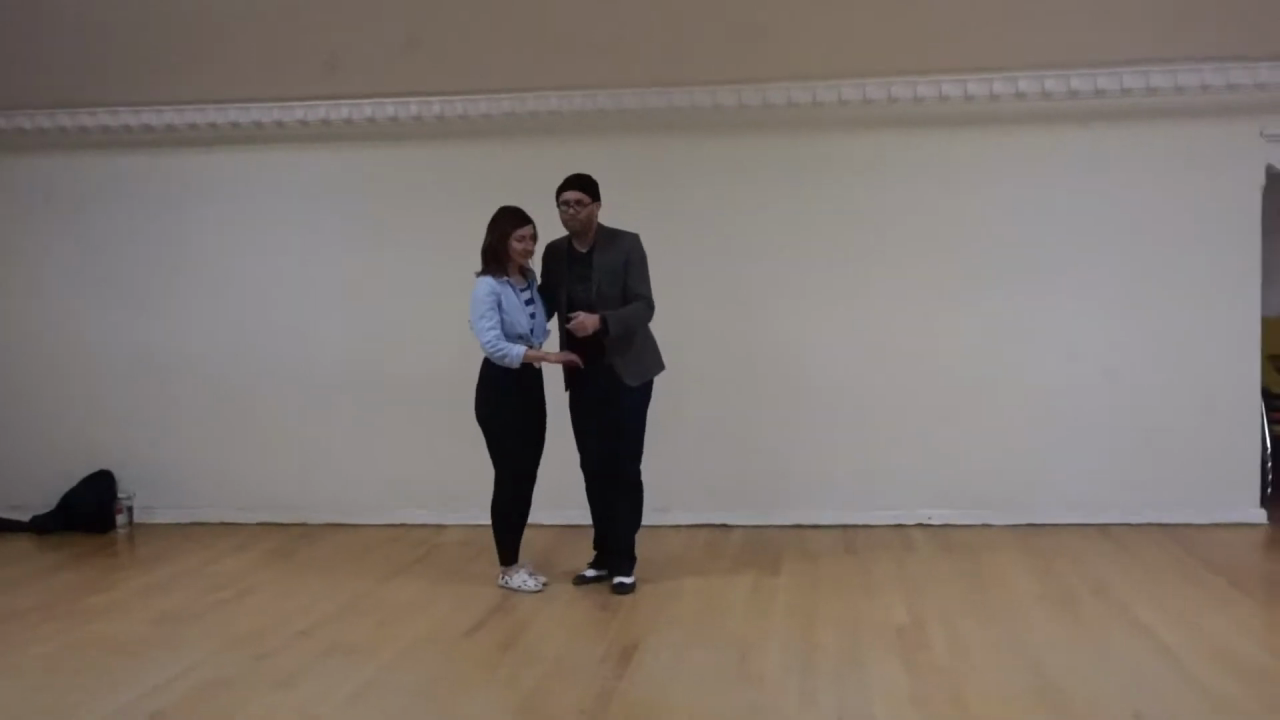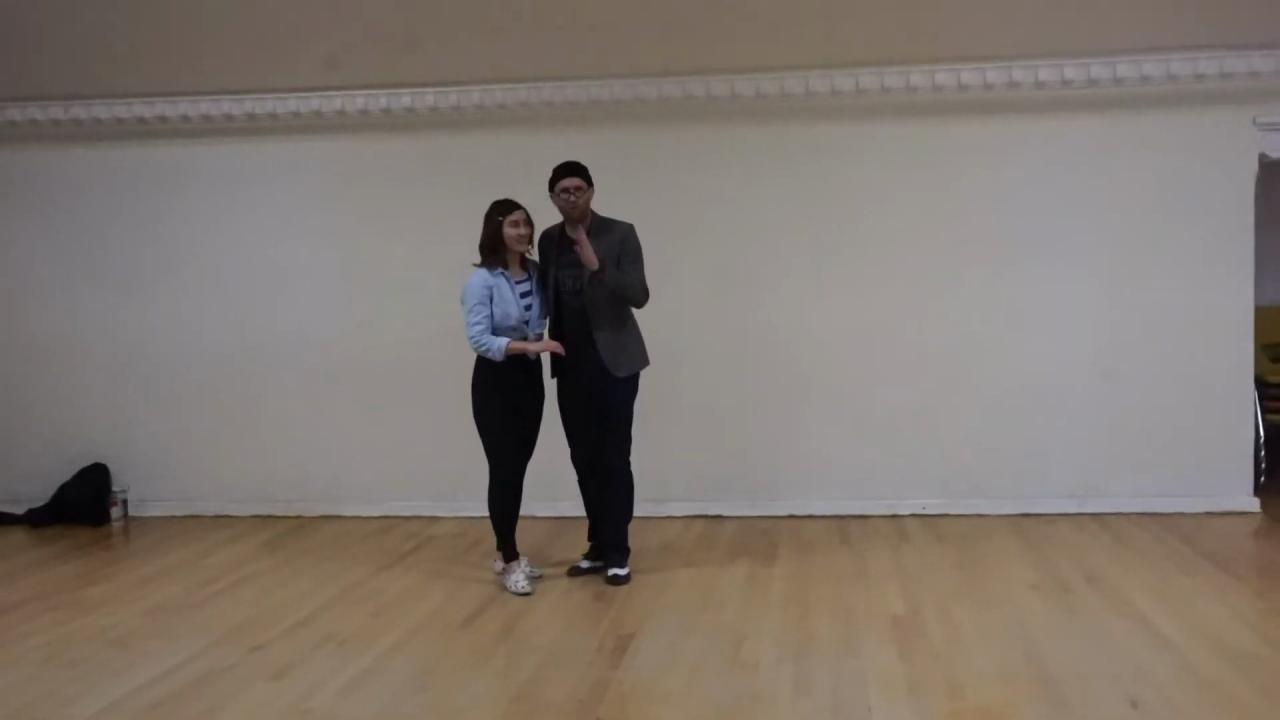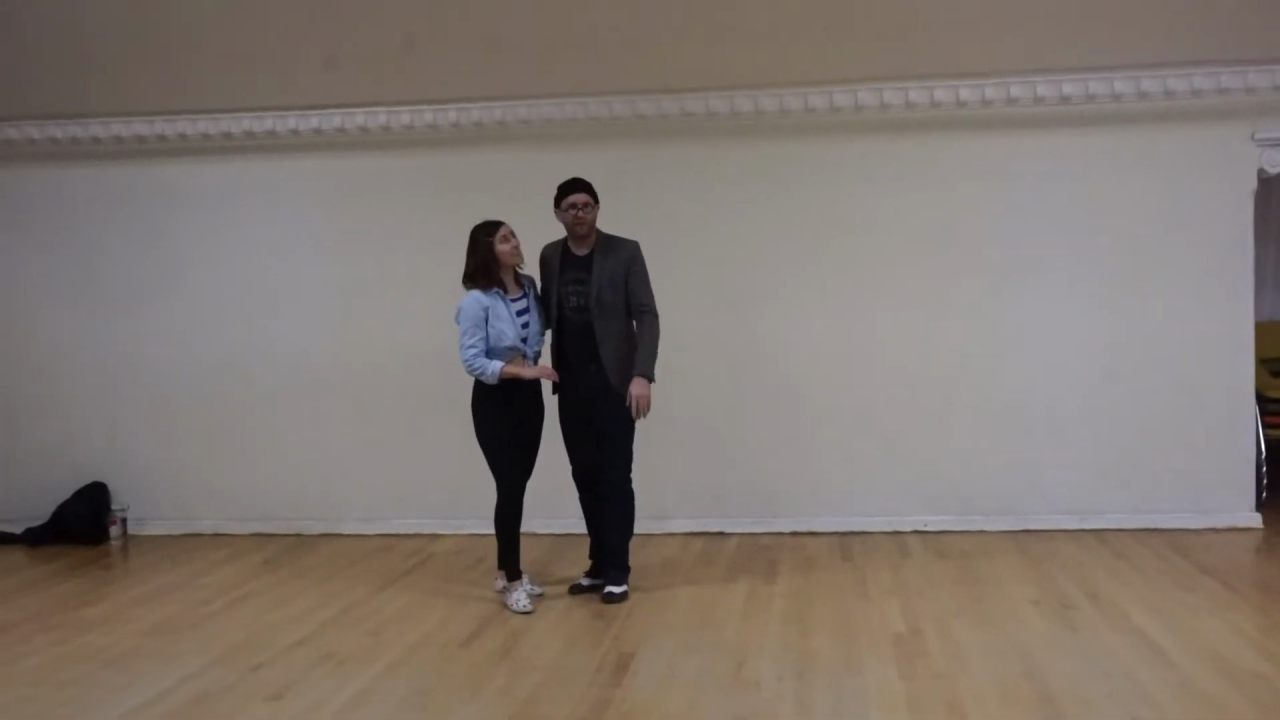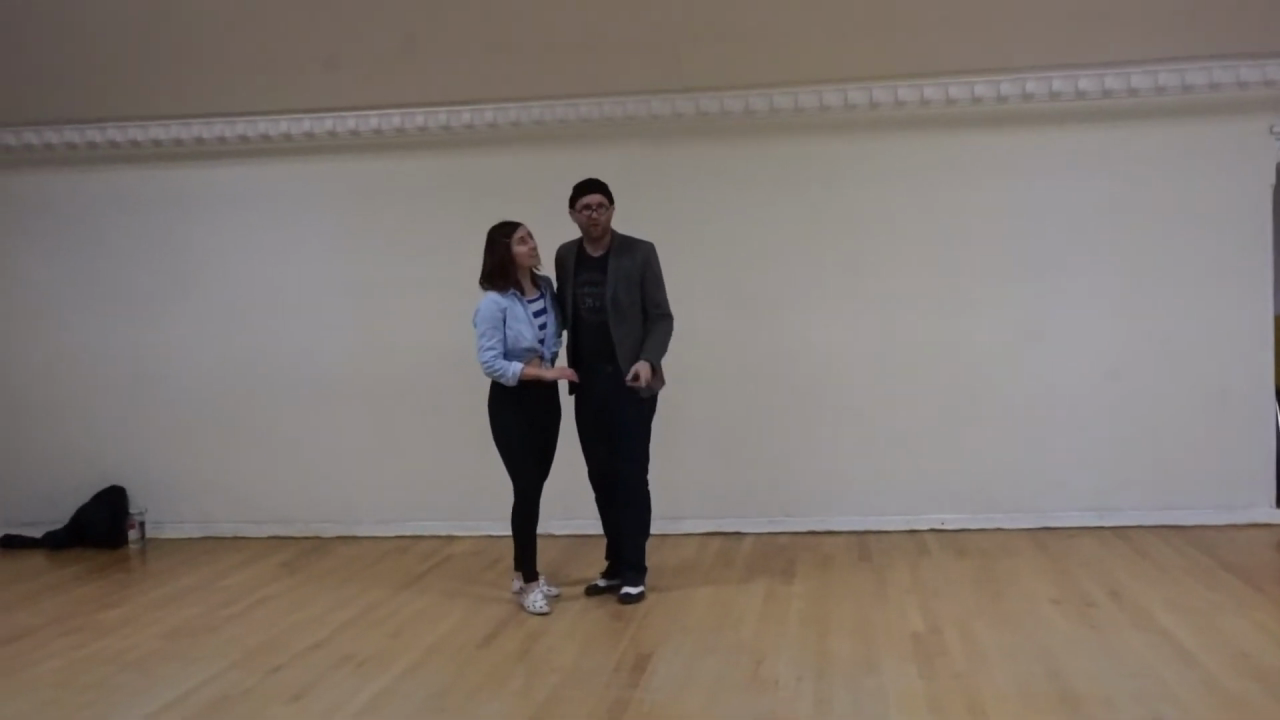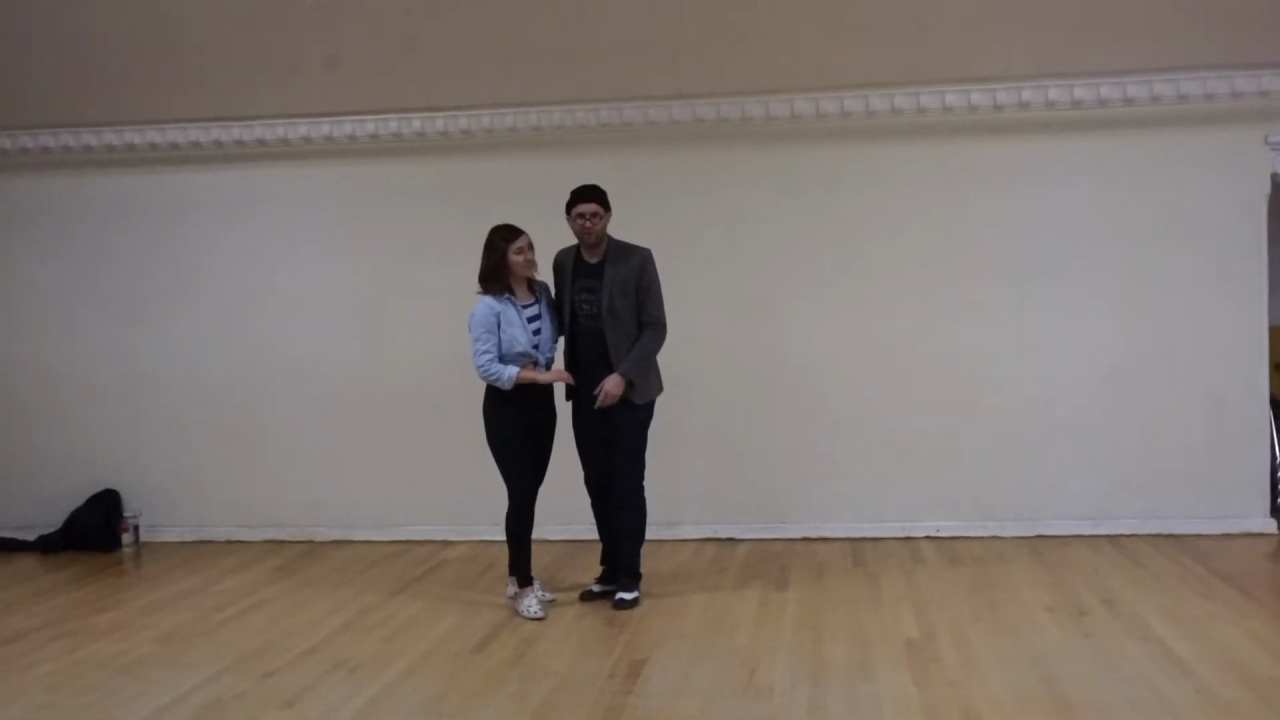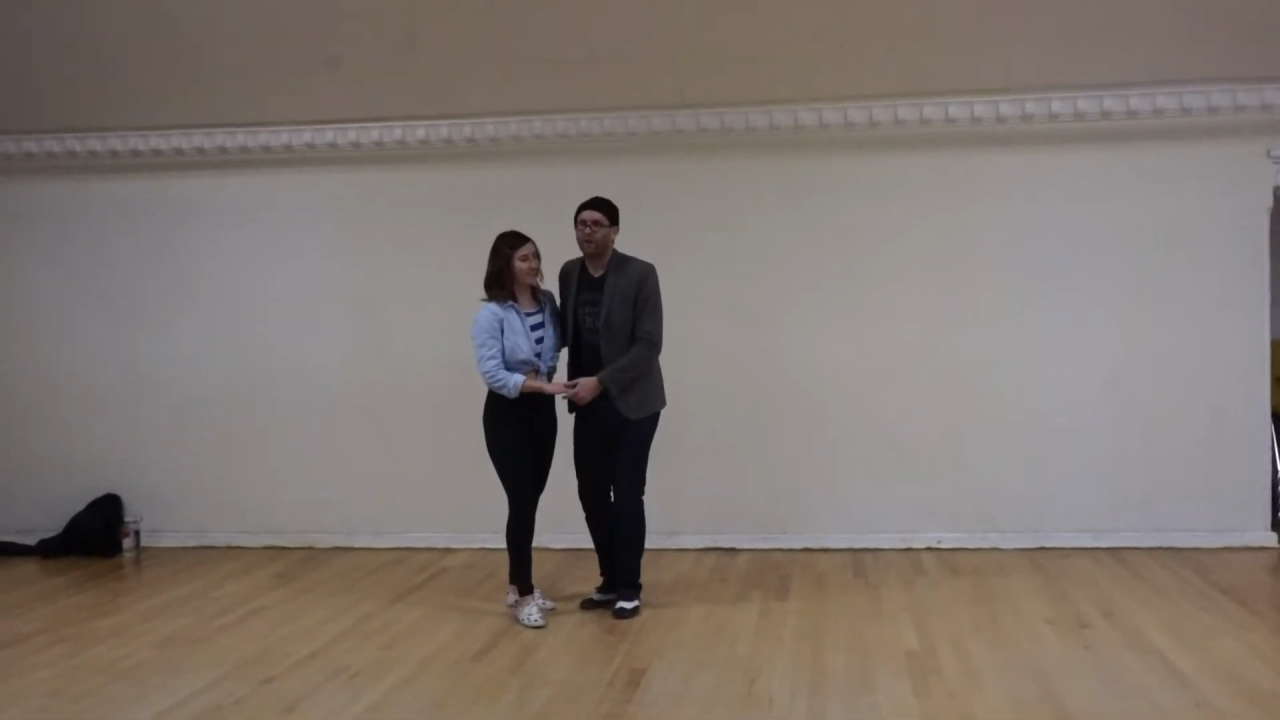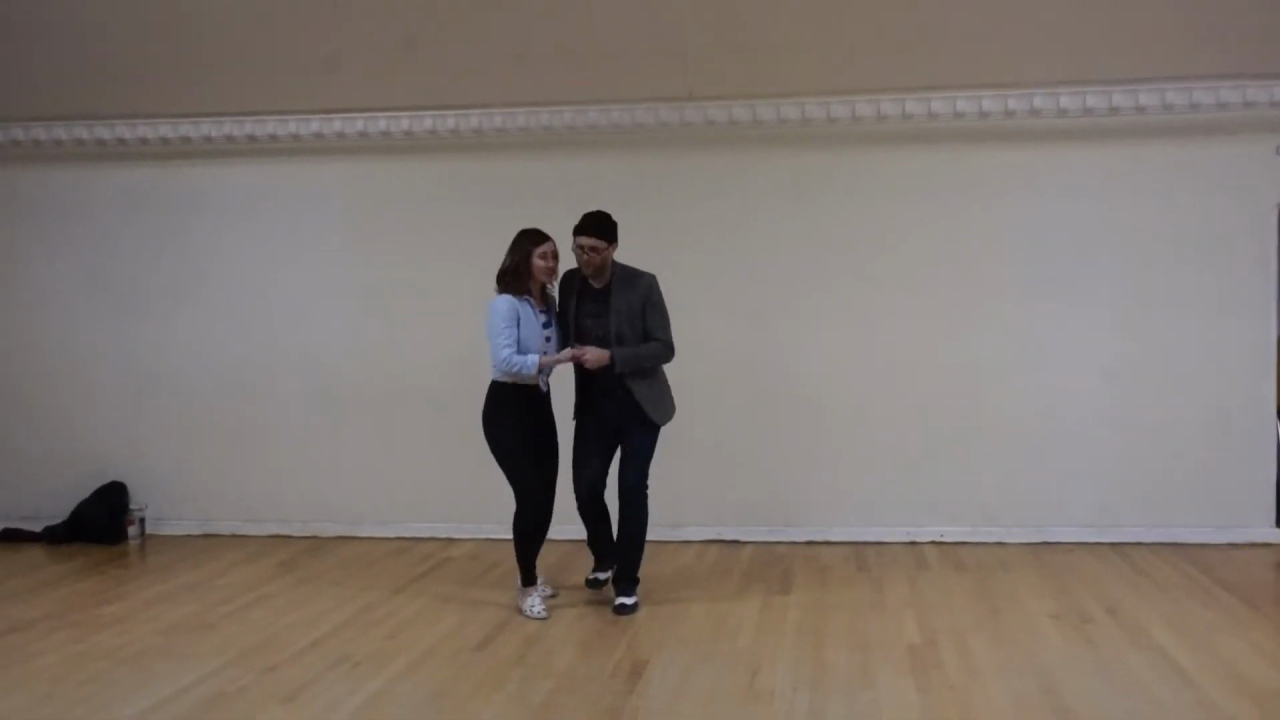
dt=0.7s
person 1, frame 1
left shoulder: (626, 245)
right shoulder: (555, 253)
left elbow: (644, 308)
right elbow: (546, 305)
left wrist: (601, 321)
left hip: (627, 372)
right hip: (583, 375)
left knee: (625, 467)
right knee: (594, 467)
left ankle: (624, 561)
right ankle: (603, 555)
person 1, frame 2
left shoulder: (620, 234)
right shoulder: (549, 240)
left elbow: (639, 295)
left wrist: (596, 266)
left hip: (613, 363)
right hip: (570, 365)
left knee: (614, 459)
right knee: (584, 460)
left ankle: (617, 552)
right ankle: (598, 547)
person 1, frame 3
left shoulder: (624, 252)
right shoulder: (550, 256)
left elbow: (647, 315)
right elbow: (549, 314)
left wrist: (642, 374)
left hip: (613, 382)
right hip: (571, 383)
left knee: (615, 477)
right knee: (586, 477)
left ankle: (617, 570)
right ankle: (599, 564)
person 1, frame 4
left shoulder: (639, 253)
right shoulder: (566, 256)
left elbow: (661, 317)
right elbow: (565, 314)
left wrist: (649, 361)
right wrist: (567, 368)
left hip: (629, 383)
right hip: (587, 385)
left knee: (631, 478)
right knee: (602, 479)
left ankle: (634, 571)
right ankle: (615, 565)
person 1, frame 5
left shoulder: (637, 260)
right shoulder: (563, 262)
left elbow: (655, 328)
left wrist: (623, 376)
left hip: (629, 392)
right hip: (585, 392)
left knee: (627, 484)
right knee: (598, 485)
left ankle: (629, 577)
right ankle: (610, 571)
person 1, frame 6
left shoulder: (640, 275)
right shoulder: (569, 273)
left elbow: (649, 344)
left wrist: (601, 381)
left hip: (633, 404)
right hip: (590, 405)
left knee: (627, 495)
right knee: (591, 495)
left ankle: (628, 587)
right ankle: (610, 580)
person 1, frame 7
left shoulder: (642, 285)
right shoulder: (569, 284)
left elbow: (663, 349)
right elbow: (564, 335)
left wrist: (610, 358)
left hip: (640, 405)
right hip: (596, 405)
left knee: (632, 488)
right knee: (586, 487)
left ankle: (626, 584)
right ankle: (604, 557)
person 2, frame 1
left shoulder: (531, 280)
right shoulder: (487, 288)
right elbow: (493, 346)
right wrist: (549, 356)
left hip: (530, 384)
right hip: (500, 388)
left knee: (526, 476)
right knee: (510, 477)
left ankle: (514, 559)
right ankle: (508, 568)
person 2, frame 2
left shoulder: (535, 272)
right shoulder: (482, 280)
right elbow: (478, 339)
left wrist: (539, 345)
right wrist: (529, 346)
left hip: (530, 376)
right hip: (495, 380)
left knee: (519, 468)
right knee: (503, 469)
left ankle: (506, 553)
right ankle: (509, 561)
person 2, frame 3
left shoulder: (529, 287)
right shoulder: (476, 301)
right elbow: (472, 361)
left wrist: (532, 362)
right wrist: (521, 370)
left hip: (529, 396)
right hip: (494, 400)
left knee: (519, 485)
right knee: (510, 487)
left ankle: (508, 571)
right ankle: (512, 580)
person 2, frame 4
left shoulder: (546, 288)
right shoulder: (493, 302)
right elbow: (490, 363)
left wrist: (550, 365)
right wrist: (541, 372)
left hip: (545, 398)
right hip: (511, 402)
left knee: (535, 487)
right knee: (527, 489)
left ankle: (524, 572)
right ankle: (528, 581)
person 2, frame 5
left shoulder: (543, 294)
right shoulder: (488, 308)
right elbow: (486, 367)
left wrist: (547, 371)
right wrist: (537, 375)
left hip: (541, 403)
right hip: (506, 407)
left knee: (531, 492)
right knee: (521, 494)
left ankle: (519, 577)
right ankle: (522, 586)
person 2, frame 6
left shoulder: (547, 302)
right shoulder: (491, 315)
right elbow: (492, 374)
right wrist: (543, 385)
left hip: (542, 412)
right hip: (507, 415)
left knee: (531, 501)
right knee: (522, 502)
left ankle: (519, 586)
right ankle: (523, 595)
person 2, frame 7
left shoulder: (550, 303)
right shoulder: (505, 306)
right elbow: (508, 363)
right wrist: (557, 358)
left hip: (539, 407)
right hip: (505, 410)
left knee: (545, 496)
right knee: (530, 493)
left ankle: (529, 574)
right ankle: (529, 587)
